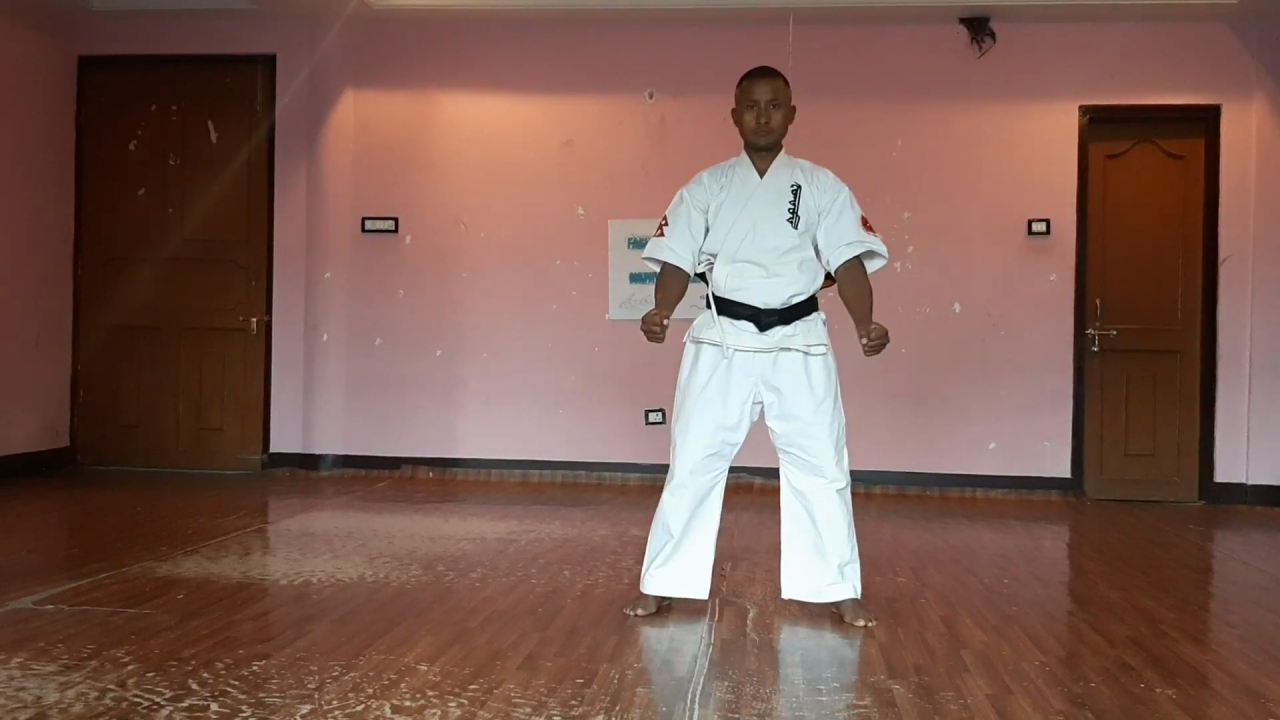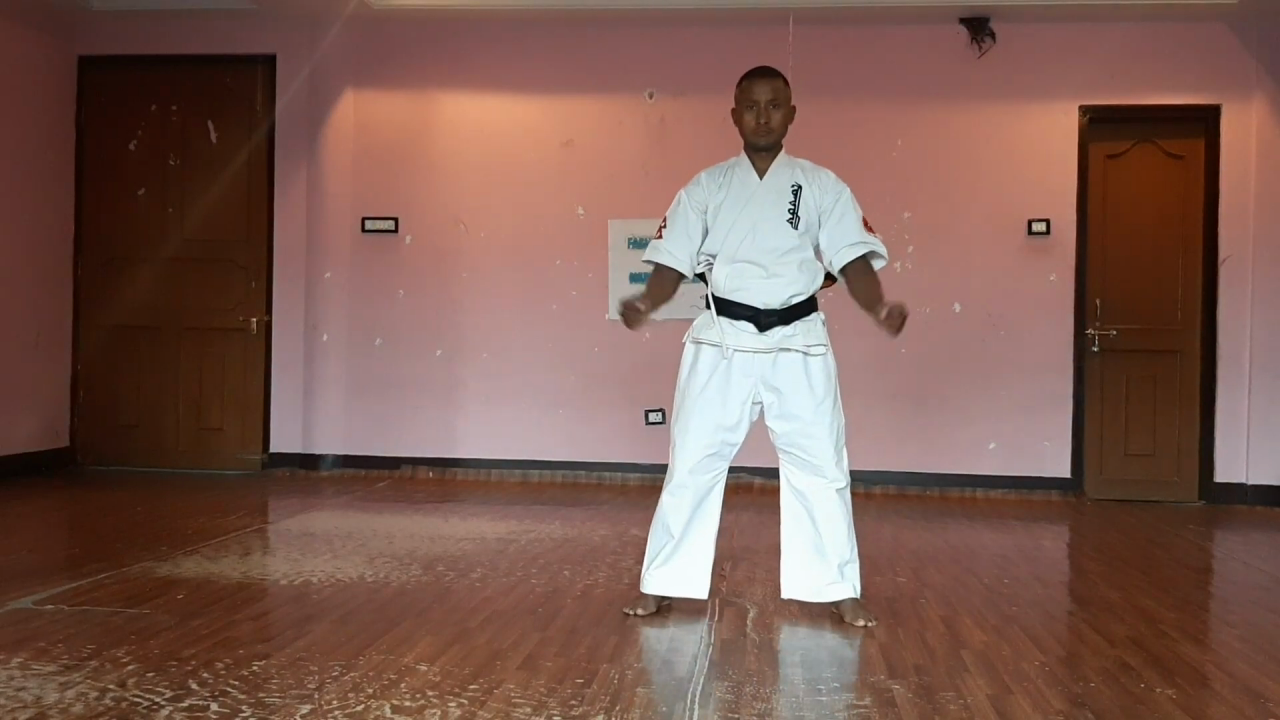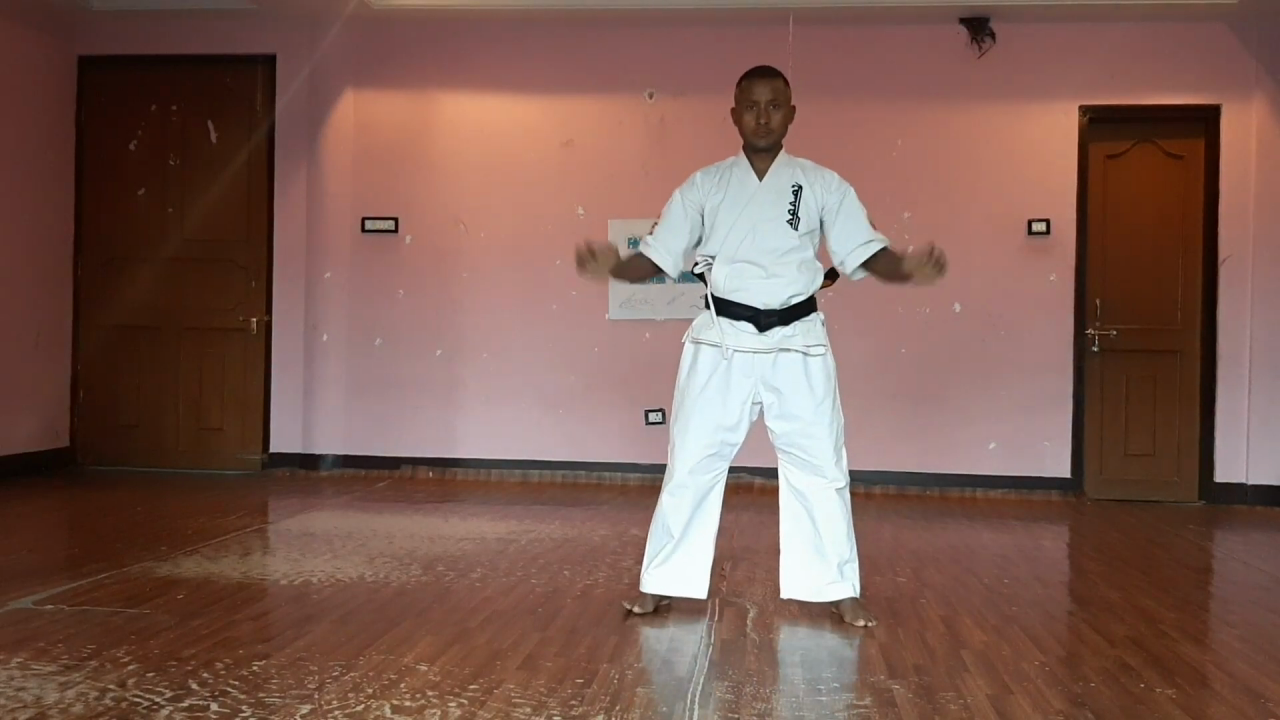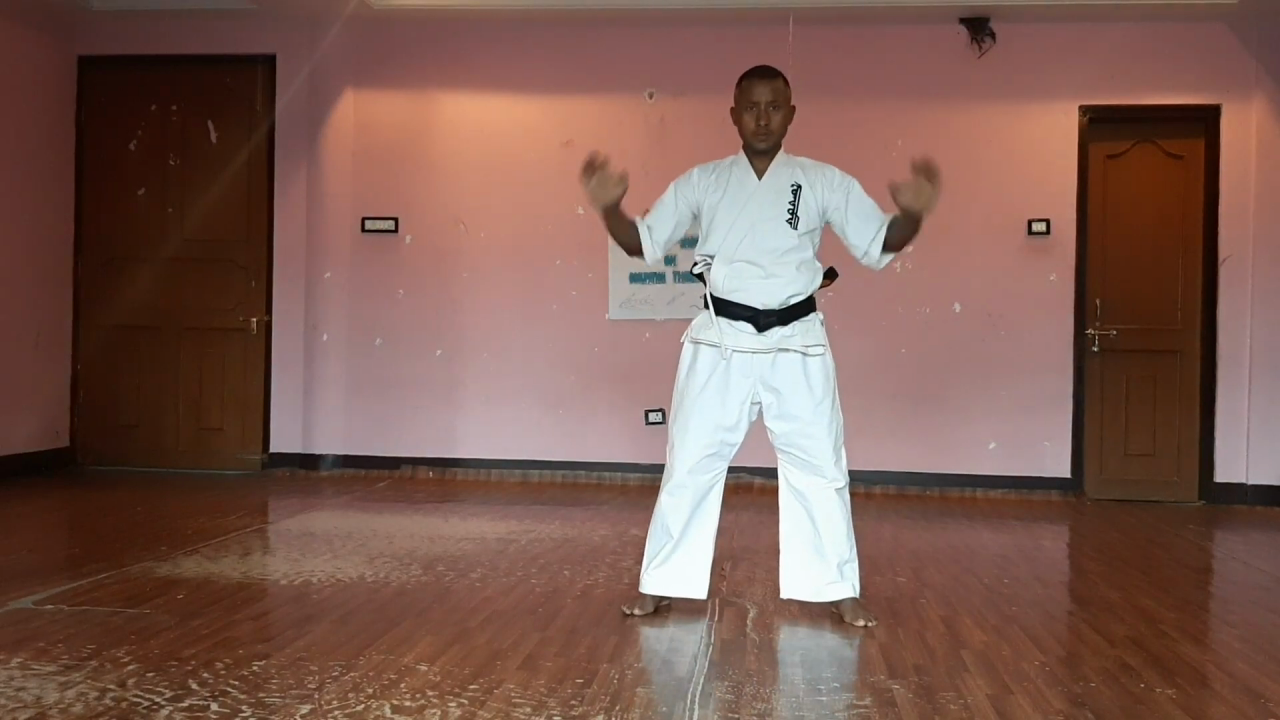
dt=0.1s
person 1, frame 1
left shoulder: (822, 185)
right shoulder: (706, 186)
left elbow: (848, 258)
right elbow: (677, 260)
left wrist: (865, 321)
right wrist: (661, 309)
left hip: (798, 341)
right hip: (722, 339)
left knee: (820, 466)
right knee: (694, 464)
left ankle: (841, 591)
right ankle: (660, 585)
person 1, frame 2
left shoulder: (821, 185)
right shoulder: (705, 186)
left elbow: (851, 259)
right elbow: (673, 261)
left wrist: (879, 309)
right wrist: (648, 302)
left hip: (797, 341)
right hip: (721, 340)
left knee: (820, 467)
right knee: (692, 464)
left ankle: (840, 592)
right ankle: (660, 584)
person 1, frame 3
left shoulder: (821, 184)
right shoulder: (705, 184)
left elbow: (862, 256)
right elbow: (661, 255)
left wrist: (904, 267)
right wrist: (617, 267)
left hip: (797, 340)
right hip: (721, 340)
left knee: (820, 467)
right knee: (692, 464)
left ankle: (840, 590)
right ankle: (660, 583)
person 1, frame 4
left shoulder: (823, 181)
right shoulder: (702, 181)
left elbow: (879, 243)
right elbow: (642, 241)
left wrist: (912, 214)
right wrist: (610, 207)
left hip: (796, 341)
right hip: (720, 340)
left knee: (819, 467)
right knee: (690, 464)
left ankle: (840, 590)
right ankle: (659, 584)
